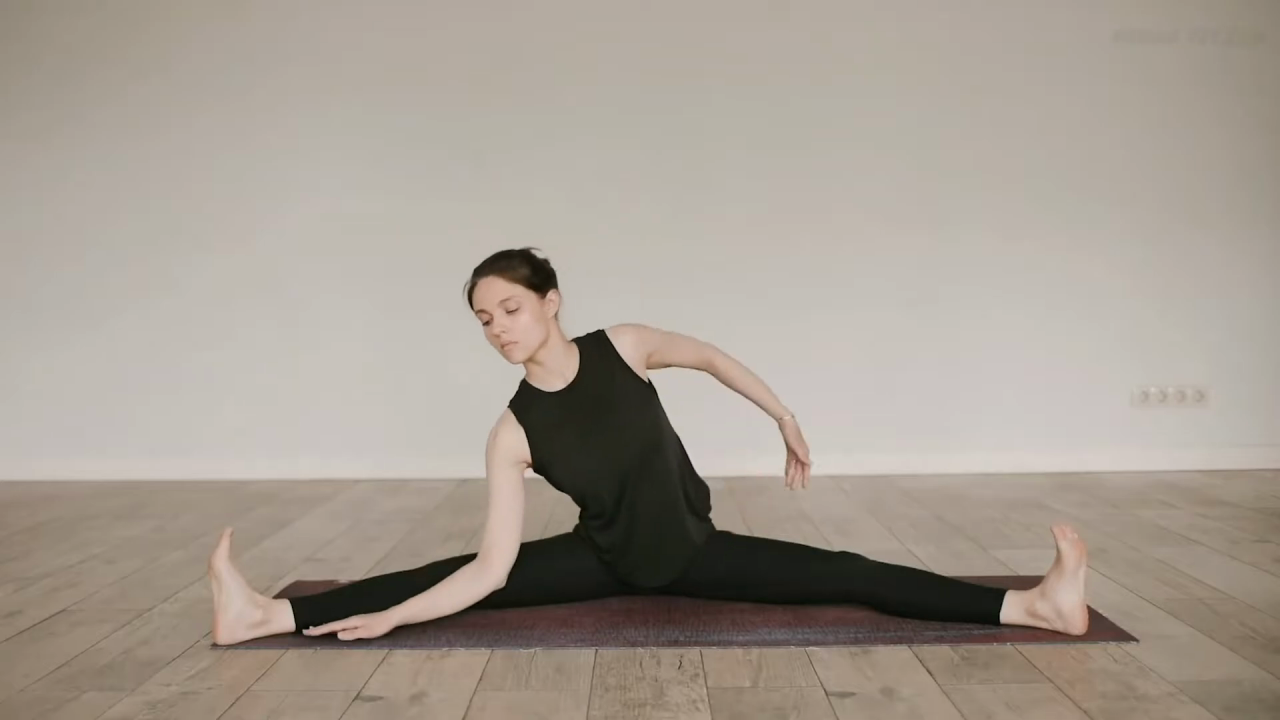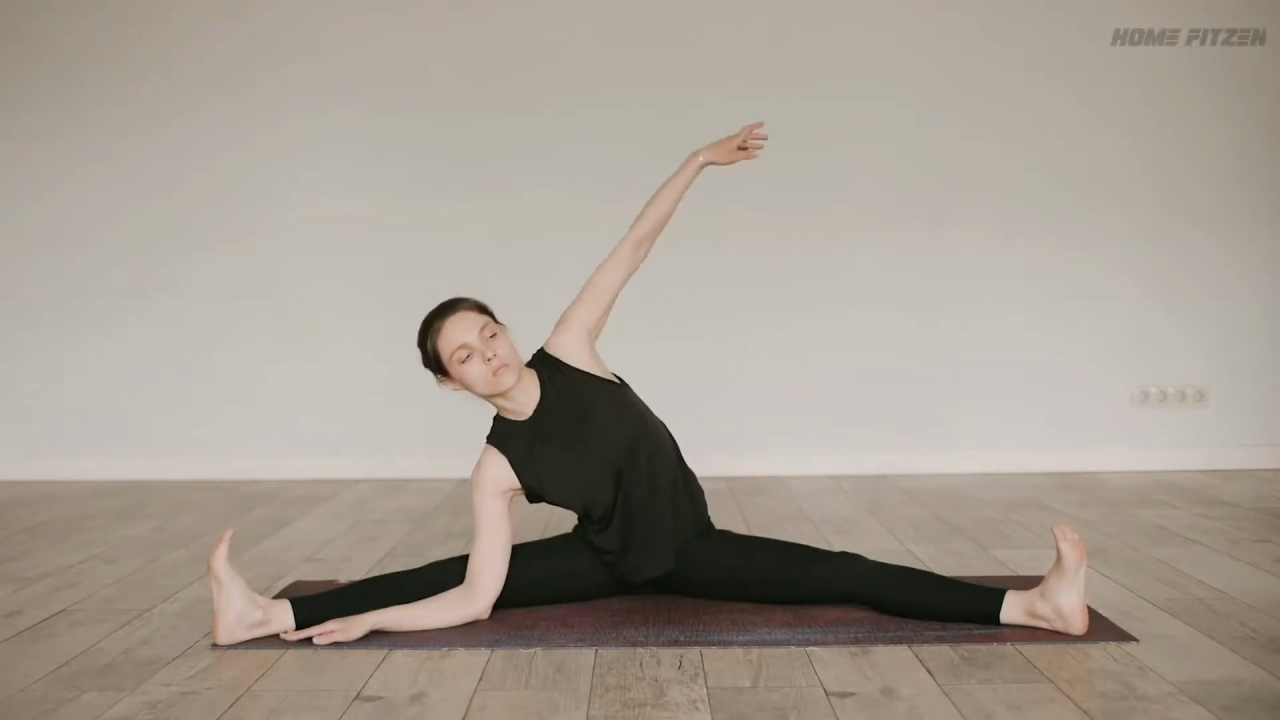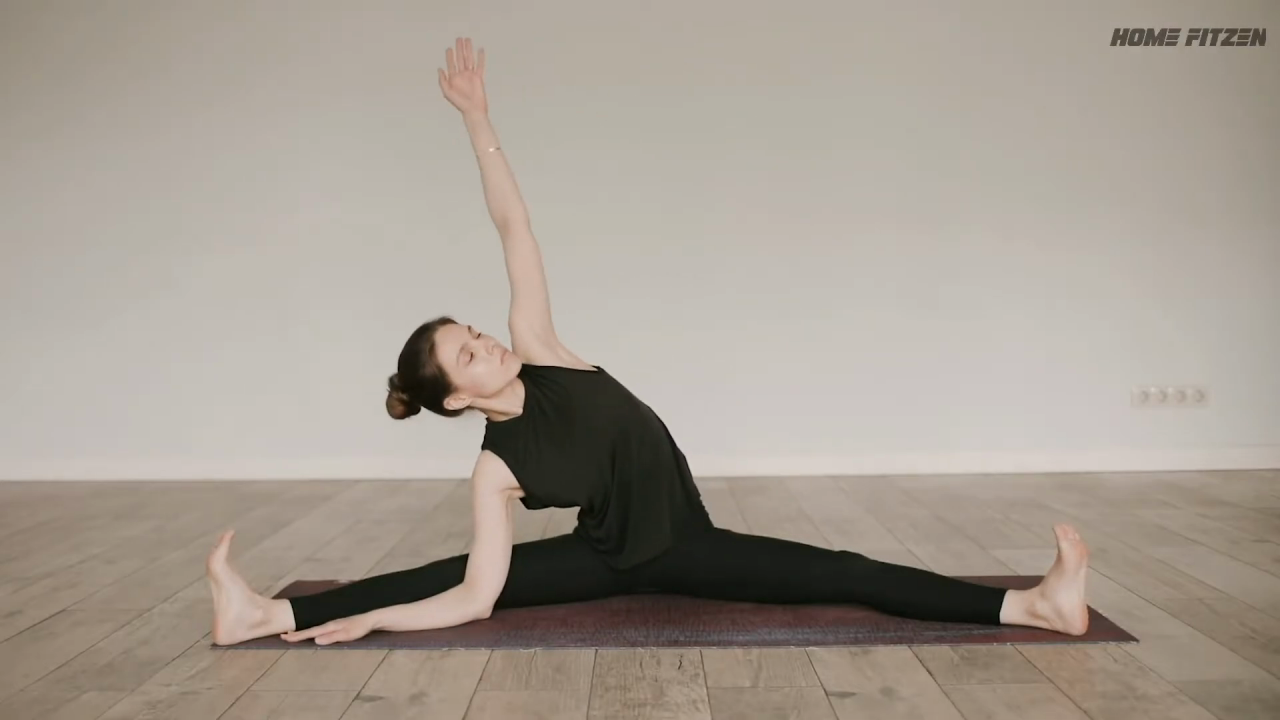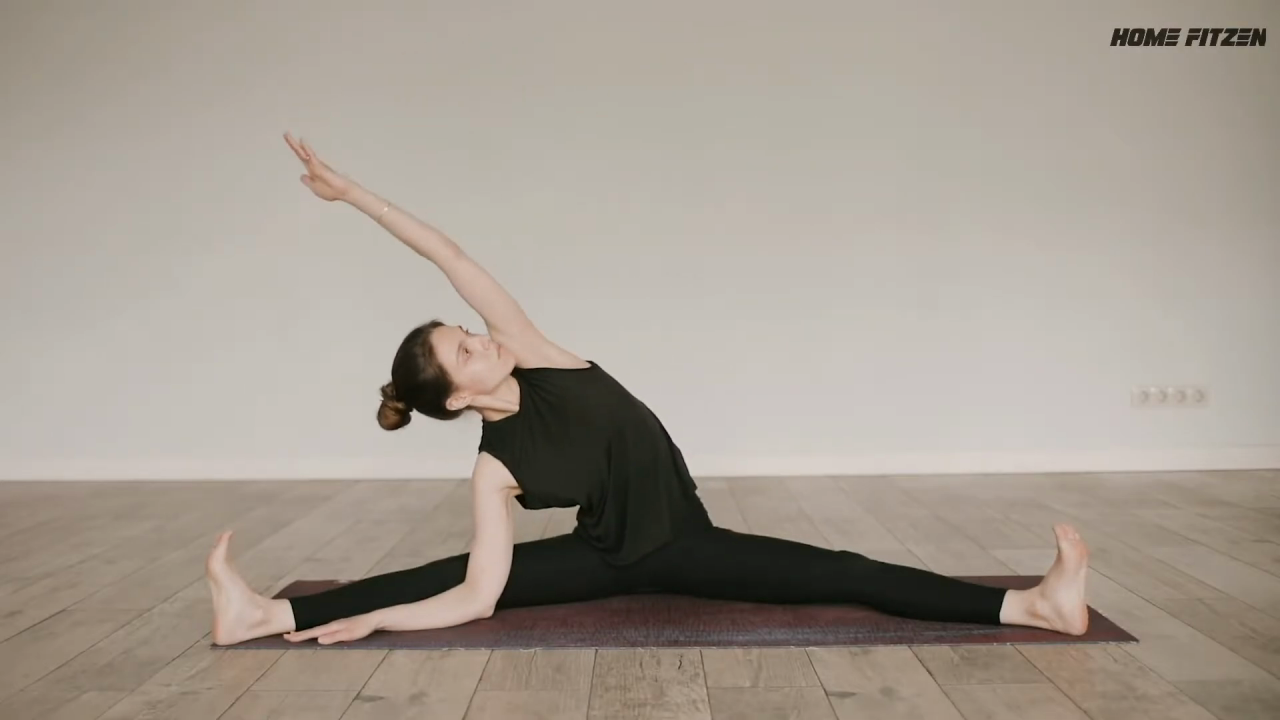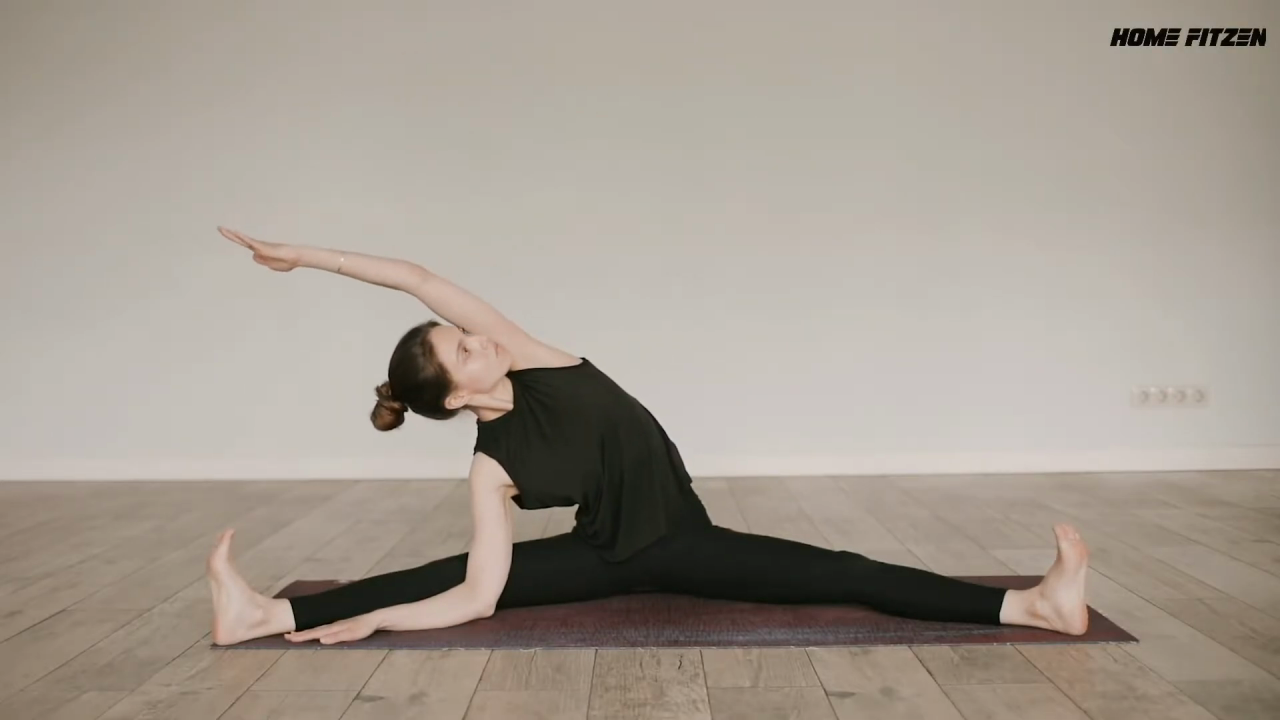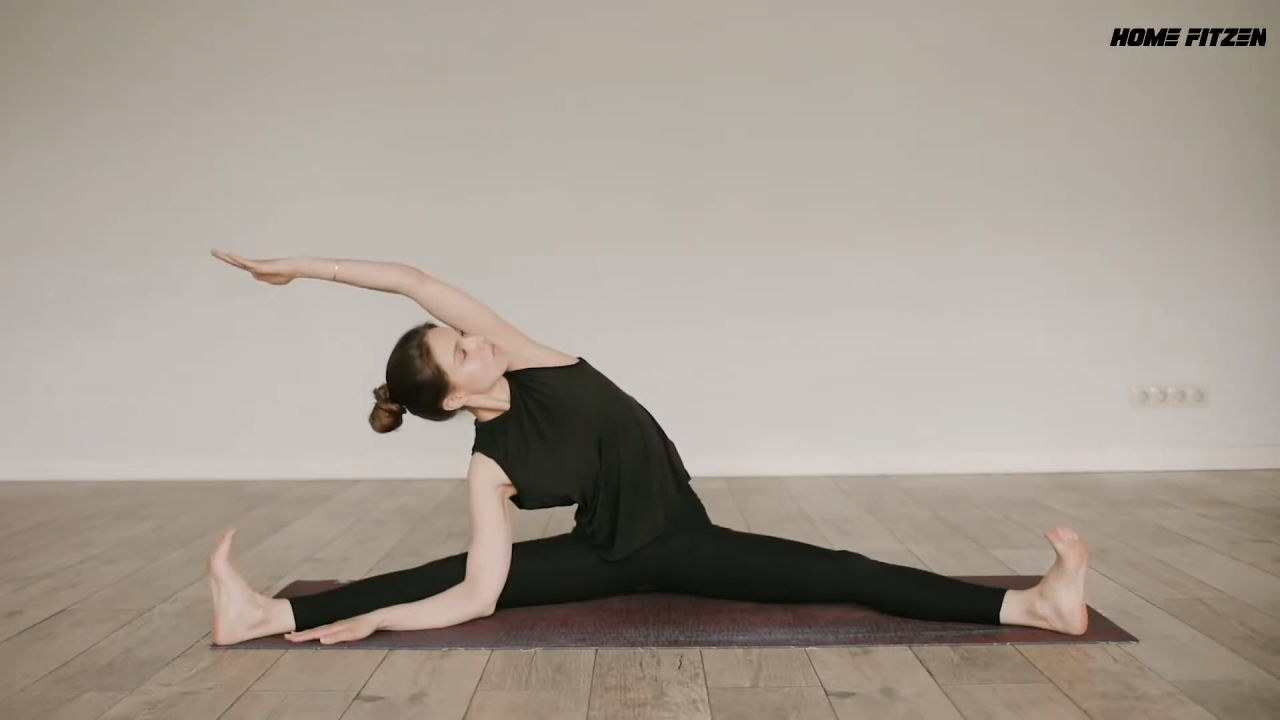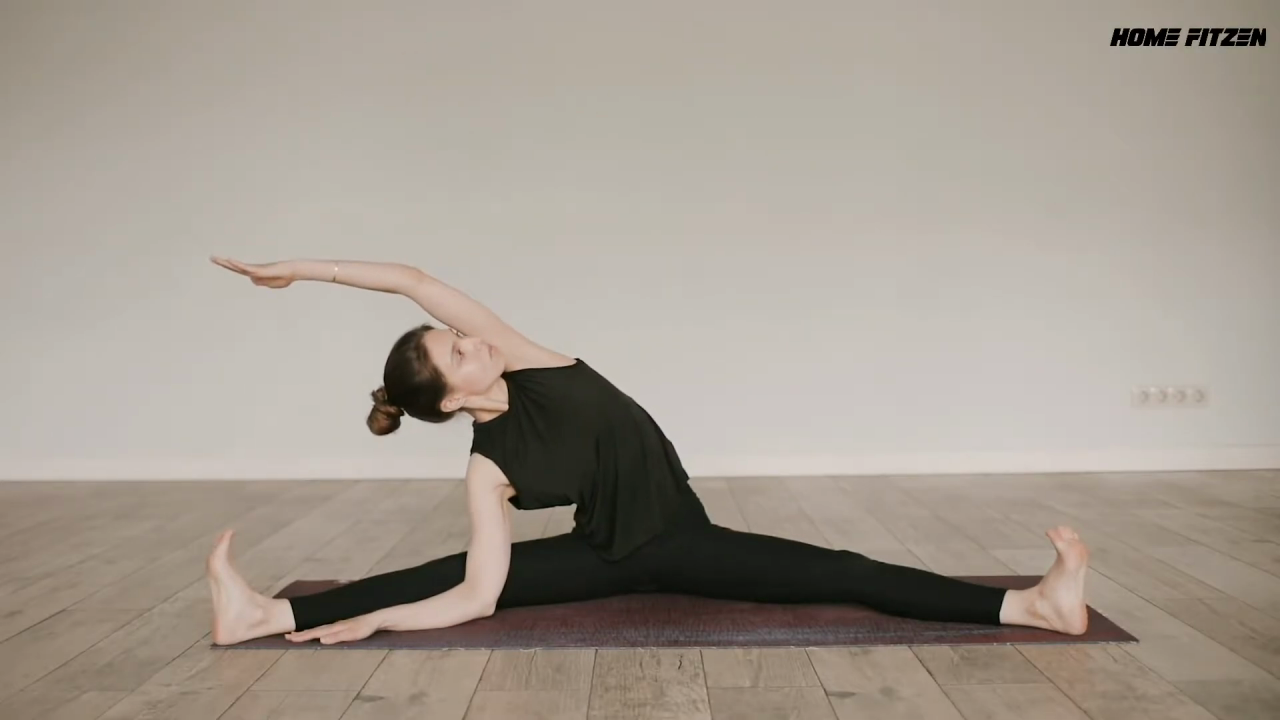
dt=0.7s
person 1, frame 1
left shoulder: (622, 347)
right shoulder: (511, 434)
left elbow: (709, 357)
right elbow: (494, 569)
left wrist: (786, 420)
right wrist: (390, 617)
left hip: (692, 548)
right hip: (604, 560)
left knee: (844, 577)
right knee: (456, 576)
left ankle: (1030, 606)
right ankle: (271, 615)
person 1, frame 2
left shoulder: (568, 351)
right shoulder: (497, 468)
left elbow: (634, 245)
right elbow: (476, 601)
left wrist: (700, 159)
right wrist: (370, 621)
left hip: (688, 547)
right hip: (606, 561)
left knee: (841, 575)
right knee: (450, 574)
left ankle: (1028, 604)
person 1, frame 3
left shoulder: (536, 353)
right shoulder: (495, 468)
left elbow: (514, 229)
right elbow: (478, 598)
left wrist: (478, 117)
right wrist: (371, 621)
left hip: (683, 543)
right hip: (607, 557)
left knee: (842, 576)
right knee: (454, 571)
left ankle: (1029, 605)
person 1, frame 4
left shoulder: (530, 354)
right shoulder: (494, 467)
left elbow: (450, 256)
right elbow: (479, 598)
left wrist: (354, 193)
right wrist: (371, 620)
left hip: (681, 542)
right hip: (608, 556)
left knee: (839, 574)
right knee: (453, 572)
left ankle: (1029, 605)
person 1, frame 5
left shoulder: (530, 359)
right shoulder: (490, 469)
left elbow: (421, 278)
right elbow: (481, 597)
left wrist: (308, 254)
right wrist: (372, 620)
left hip: (680, 540)
right hip: (606, 556)
left knee: (842, 574)
right knee: (452, 571)
left ankle: (1027, 605)
person 1, frame 6
left shoulder: (526, 357)
right shoulder: (489, 467)
left elbow: (418, 281)
right elbow: (478, 595)
left wrist: (305, 266)
right wrist: (373, 618)
left hip: (679, 539)
right hip: (607, 554)
left knee: (840, 574)
right knee: (449, 570)
left ankle: (1029, 606)
person 1, frame 7
left shoulder: (523, 358)
right shoulder: (487, 469)
left elbow: (416, 280)
right elbow: (481, 597)
right wrist: (374, 620)
left hip: (679, 536)
right hip: (605, 554)
left knee: (837, 572)
right knee: (450, 571)
left ankle: (1029, 605)
